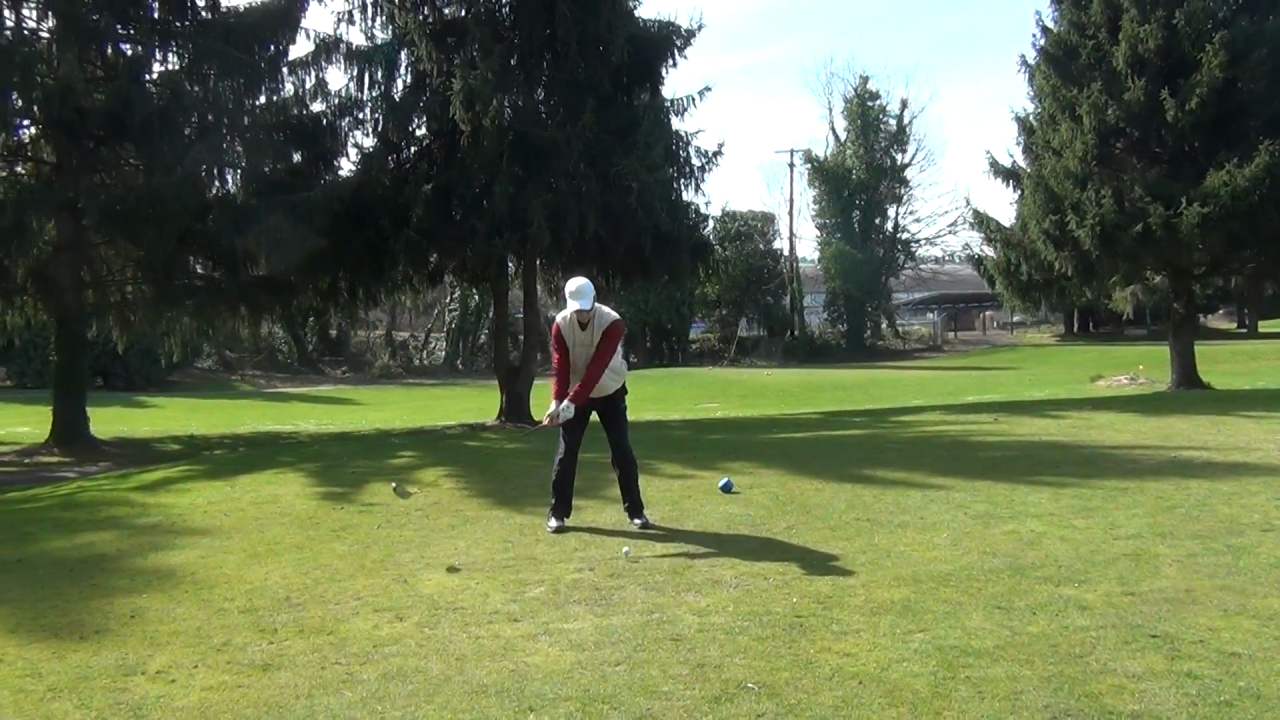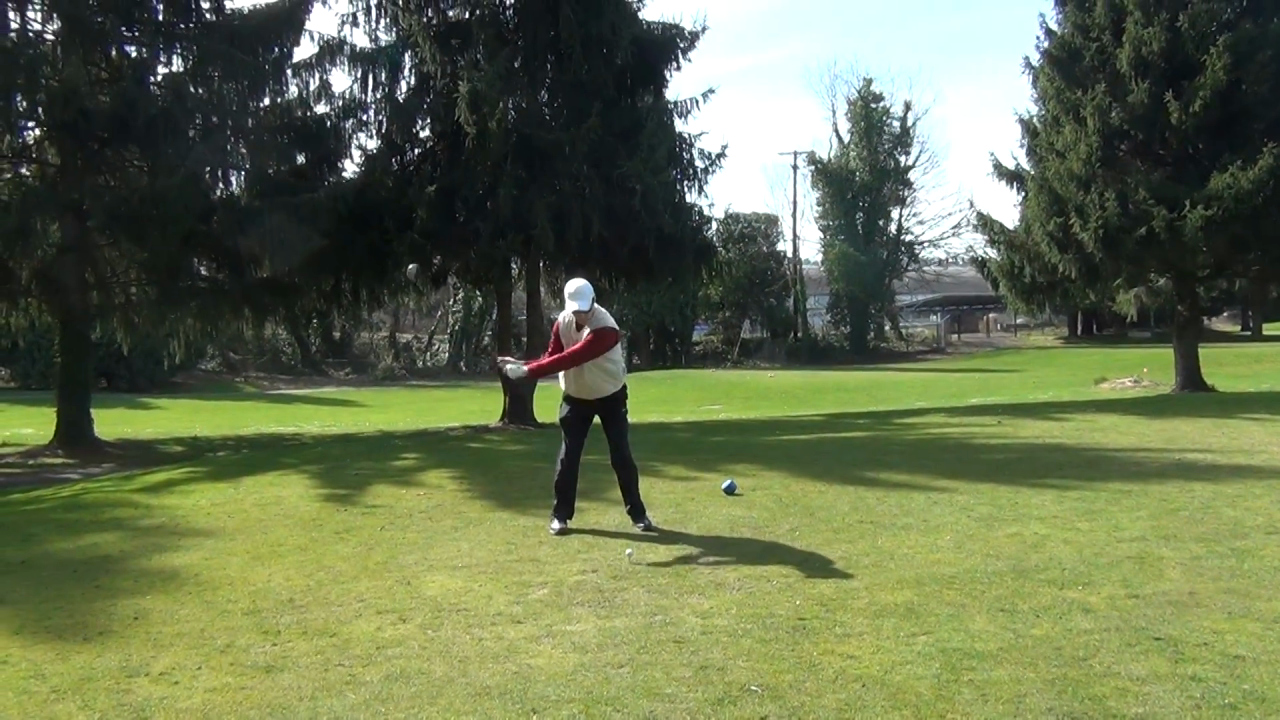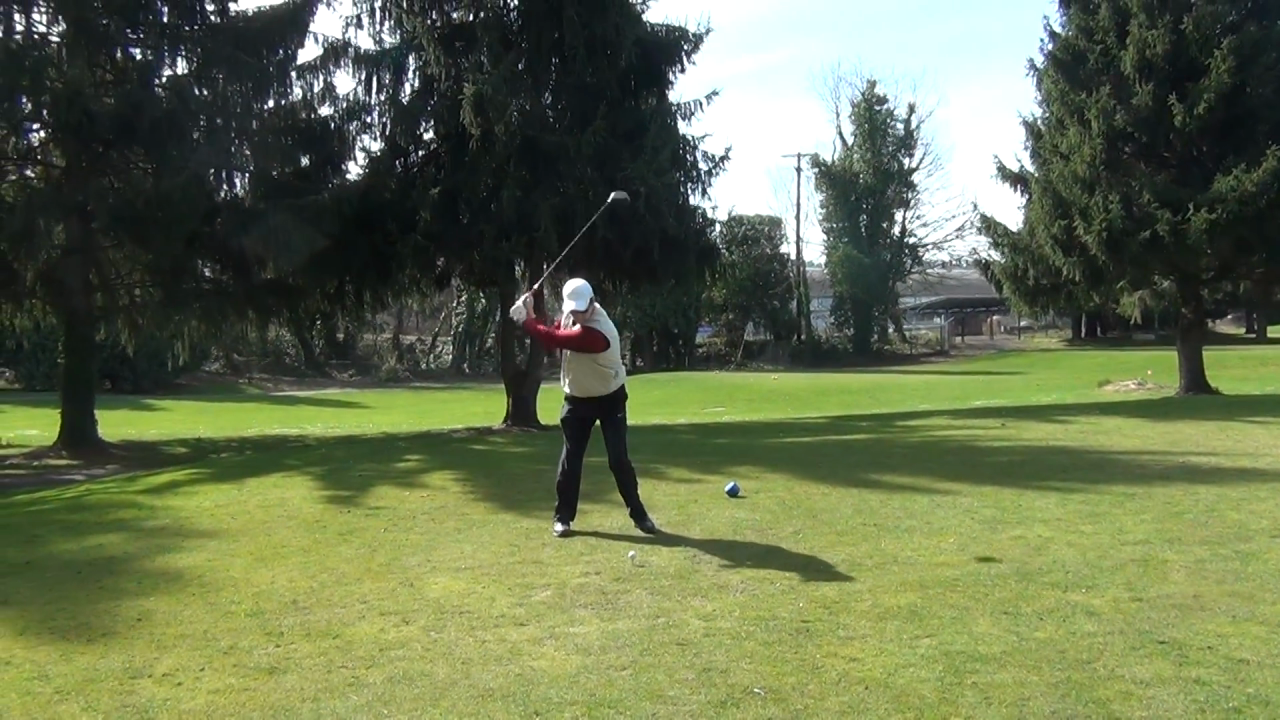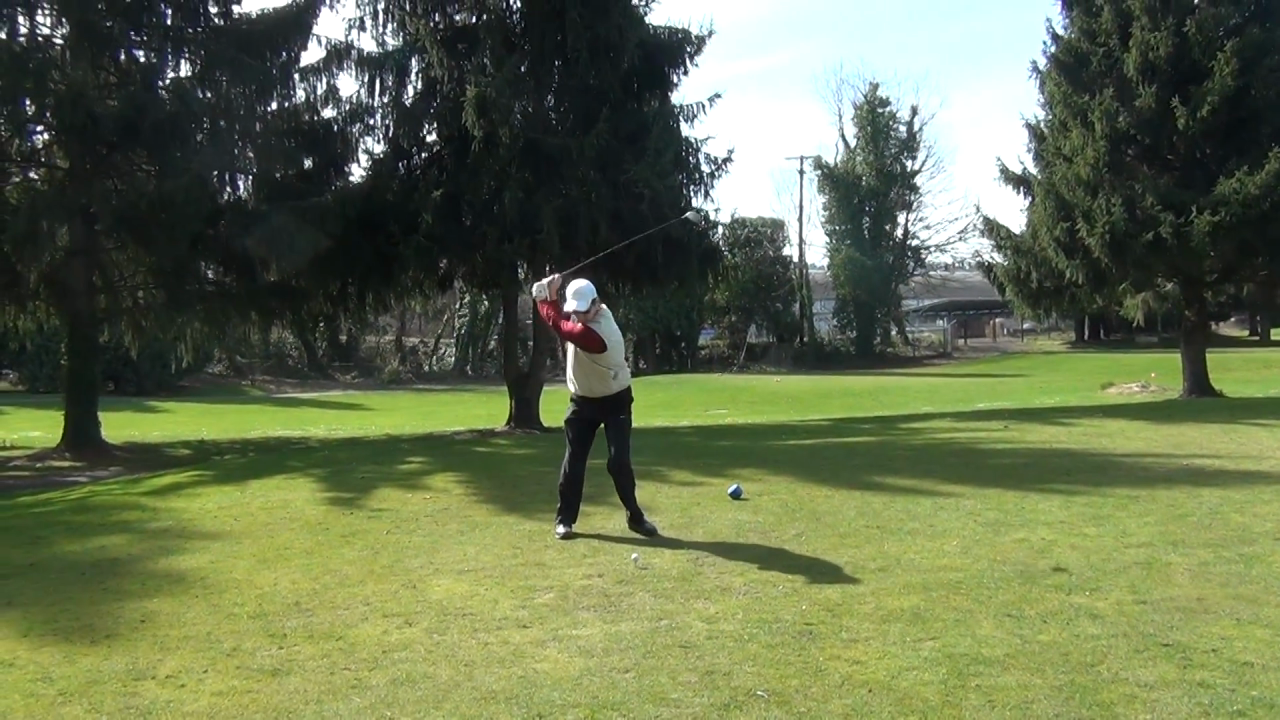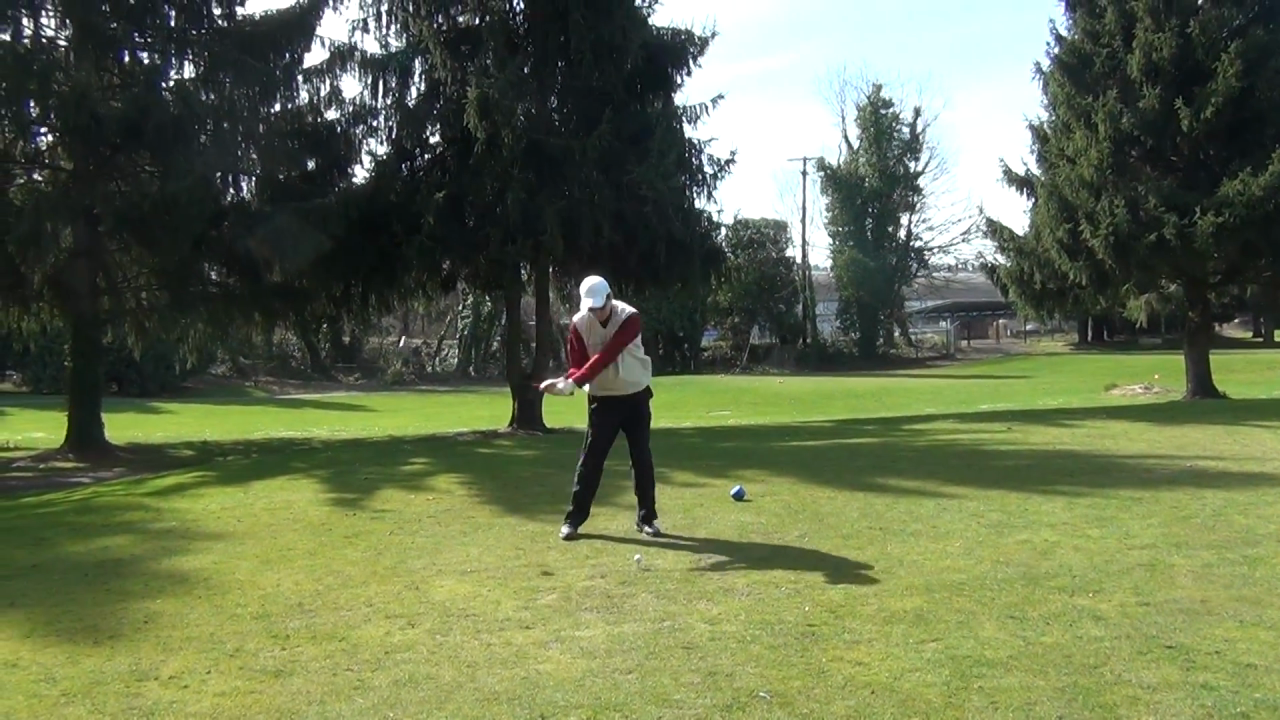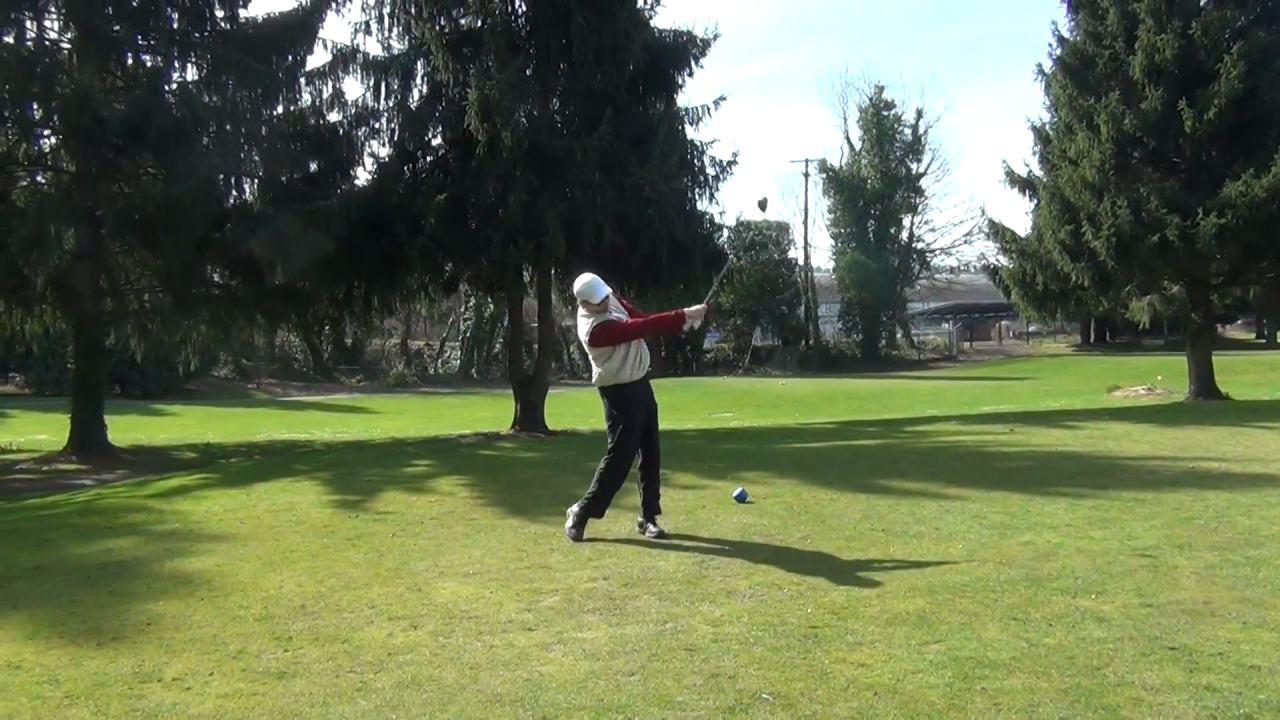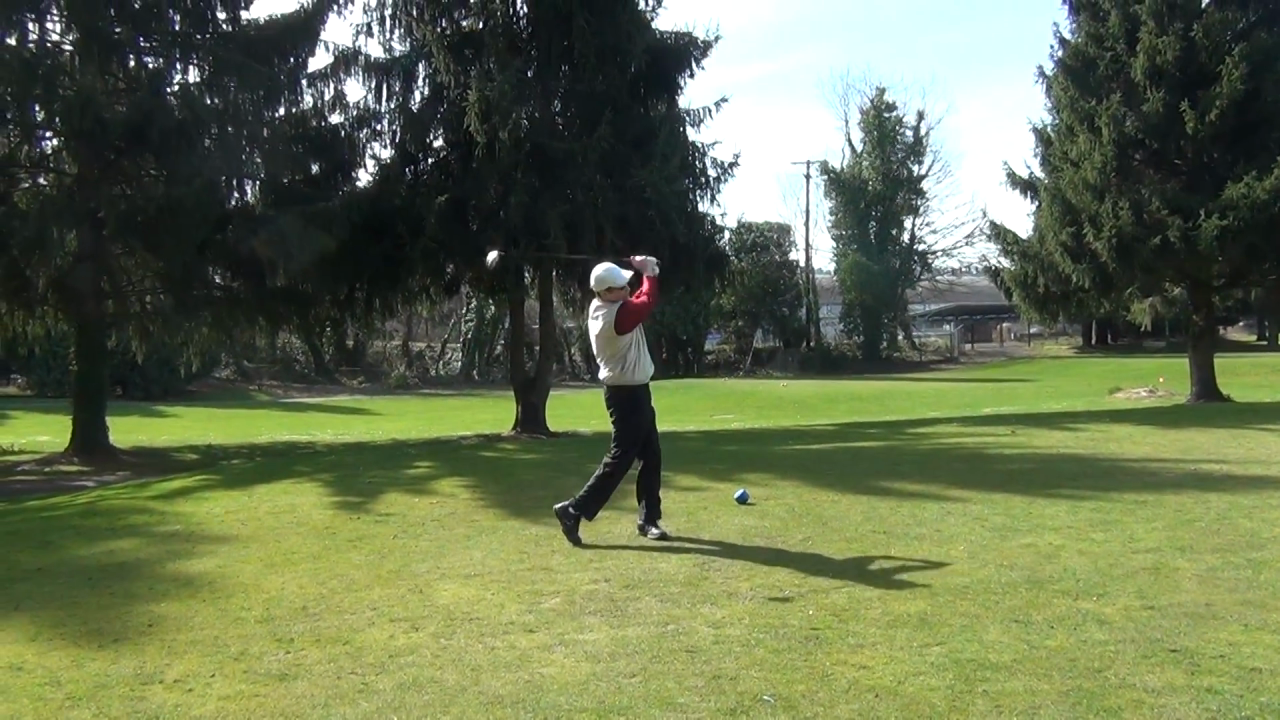
dt=0.2s
person 1, frame 1
left shoulder: (612, 323)
right shoulder: (561, 324)
left elbow: (596, 368)
right elbow: (560, 366)
left wrist: (572, 402)
right wrist: (557, 403)
left hip: (610, 393)
right hip: (572, 396)
left knee: (623, 453)
right knee: (566, 452)
left ankle: (635, 510)
right ankle: (558, 512)
person 1, frame 2
left shoulder: (606, 330)
right shoulder: (563, 321)
left elbow: (569, 359)
right elbow: (552, 355)
left wrist: (526, 371)
right wrist: (523, 365)
left hip: (611, 397)
right hip: (576, 398)
left knee: (621, 455)
right knee: (568, 455)
left ankle: (636, 511)
right ankle: (560, 513)
person 1, frame 3
left shoulder: (596, 333)
right shoulder: (574, 316)
left elbow: (553, 338)
right elbow: (552, 339)
left wrist: (524, 320)
right wrist: (529, 315)
left hip: (609, 399)
right hip: (577, 399)
left knee: (618, 458)
right knee: (570, 458)
left ankle: (638, 513)
right ankle: (563, 515)
person 1, frame 4
left shoulder: (595, 333)
right shoulder: (578, 315)
left elbow: (560, 325)
left wrist: (543, 300)
right wrist: (551, 296)
left hip: (614, 400)
right hip: (583, 400)
left knee: (618, 462)
right knee: (573, 460)
left ankle: (635, 517)
right ankle: (565, 518)
person 1, frame 5
left shoulder: (629, 318)
right shoulder: (579, 325)
left elbow: (604, 358)
right elbow: (579, 363)
left wrist: (572, 382)
right wrist: (566, 382)
left hip: (635, 394)
right hip: (603, 399)
left knee: (642, 459)
right knee: (592, 460)
left ankle: (646, 517)
right ankle: (574, 517)
person 1, frame 6
left shoulder: (609, 301)
right shoulder: (594, 328)
left elbow: (641, 322)
right elbow: (641, 328)
left wrist: (680, 321)
right wrist: (683, 316)
left hip: (638, 386)
right hip: (619, 393)
left knee: (651, 453)
right knee: (619, 455)
left ankle: (648, 517)
right ankle: (582, 511)
person 1, frame 7
left shoulder: (603, 306)
right shoulder: (618, 315)
left elbow: (638, 300)
right elbow: (647, 300)
left wrist: (645, 270)
right wrist: (648, 273)
left hip: (633, 389)
right hip: (626, 393)
left knee: (651, 455)
right knee: (621, 457)
left ankle: (648, 518)
right ankle: (573, 510)
